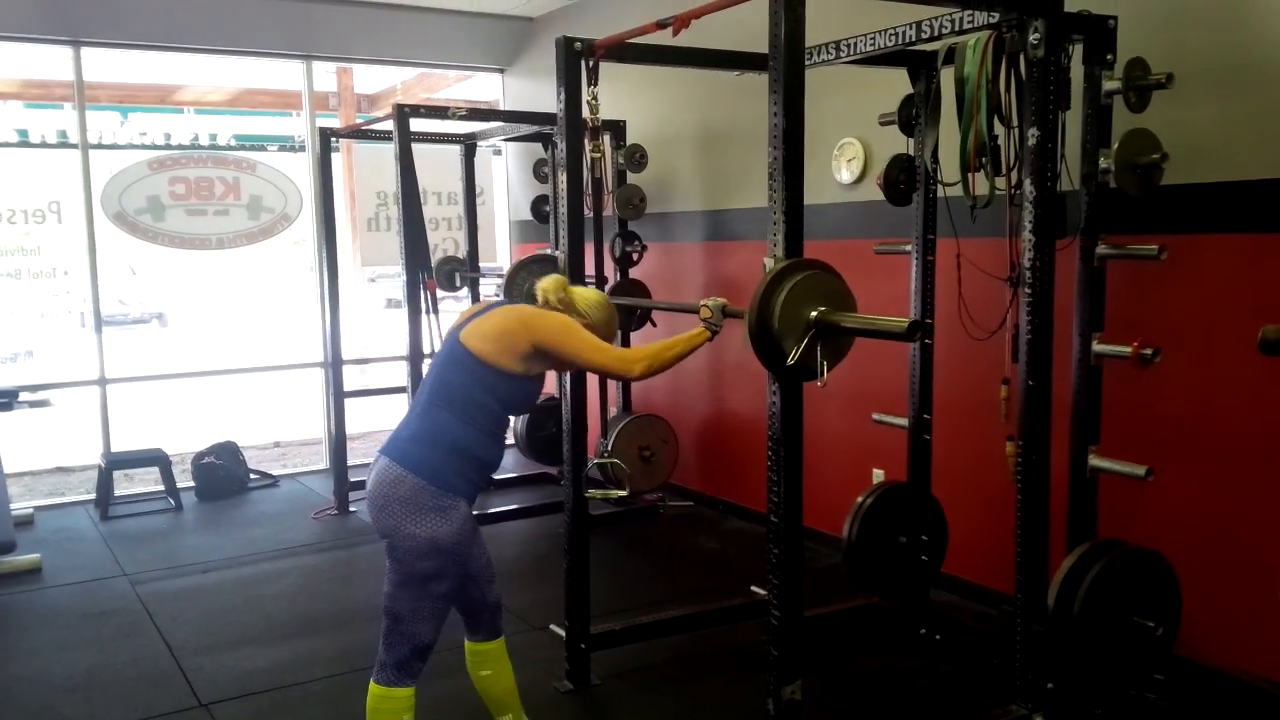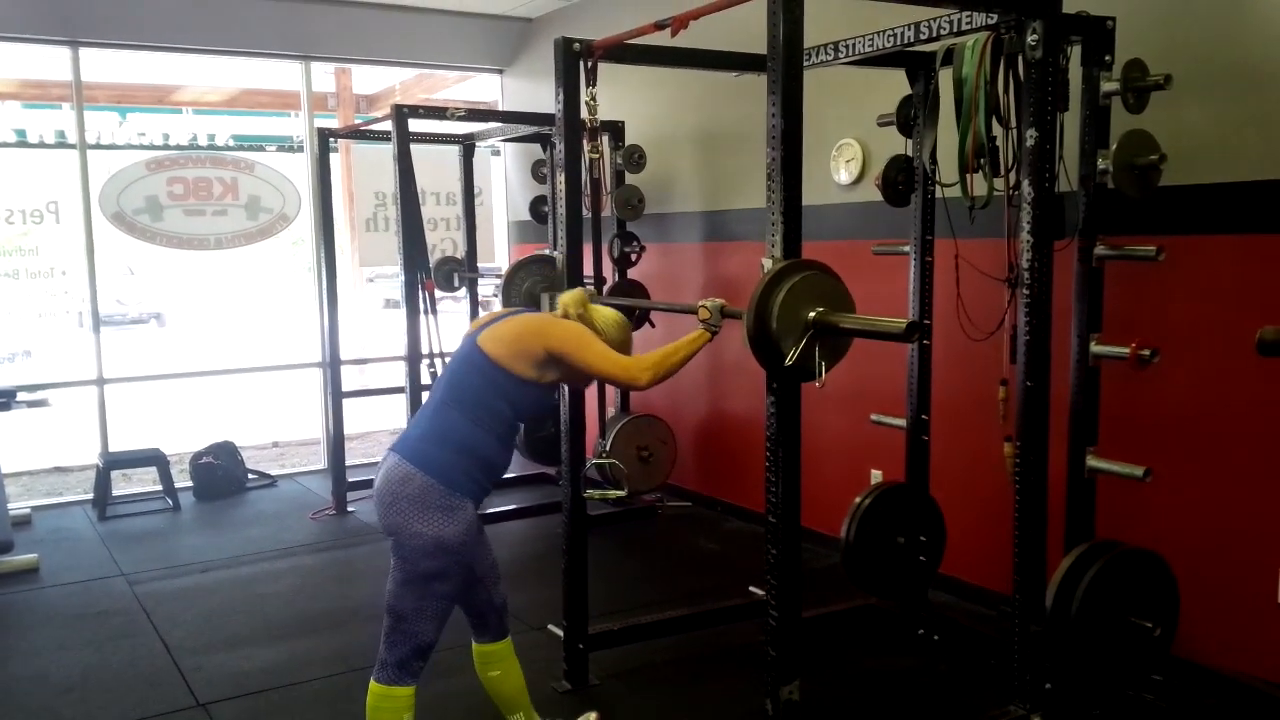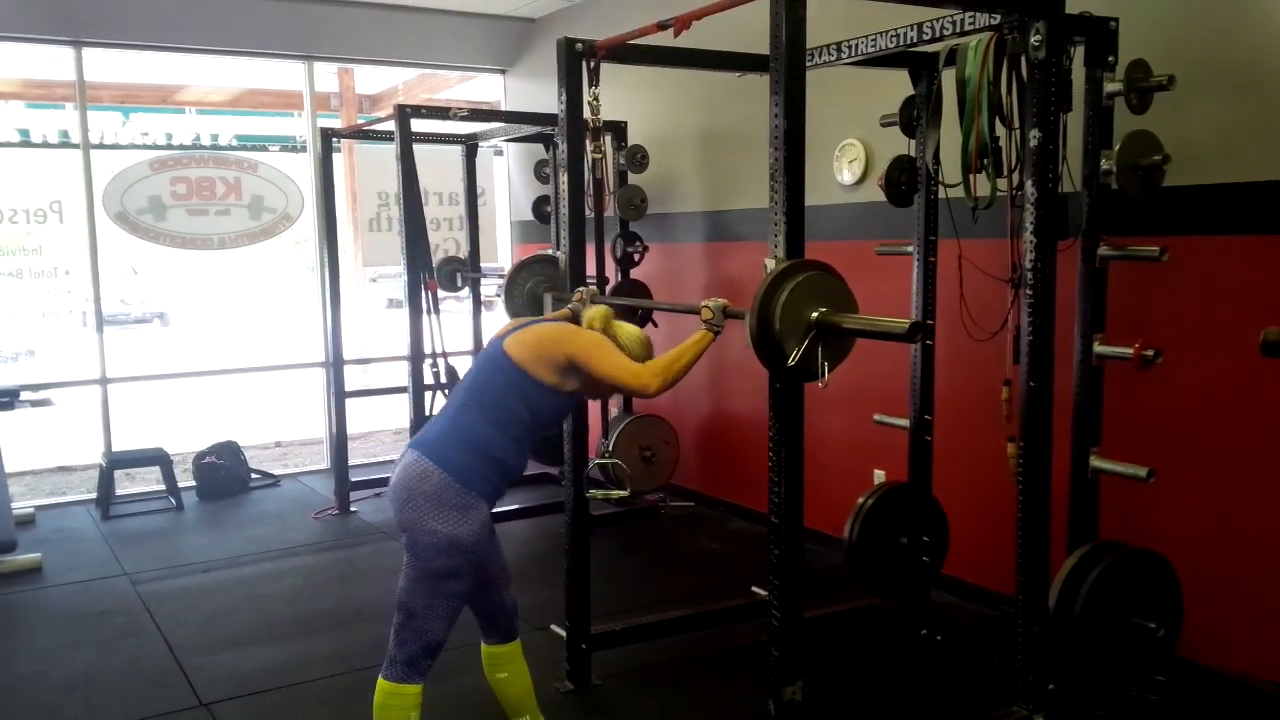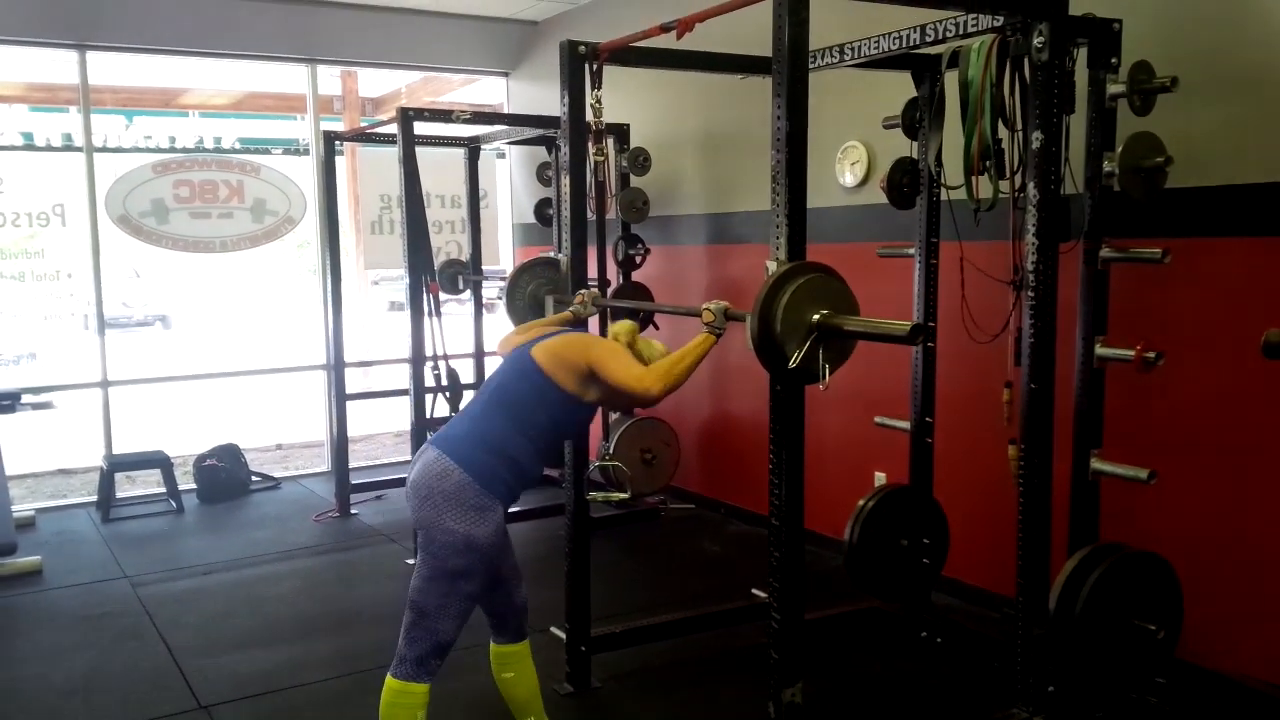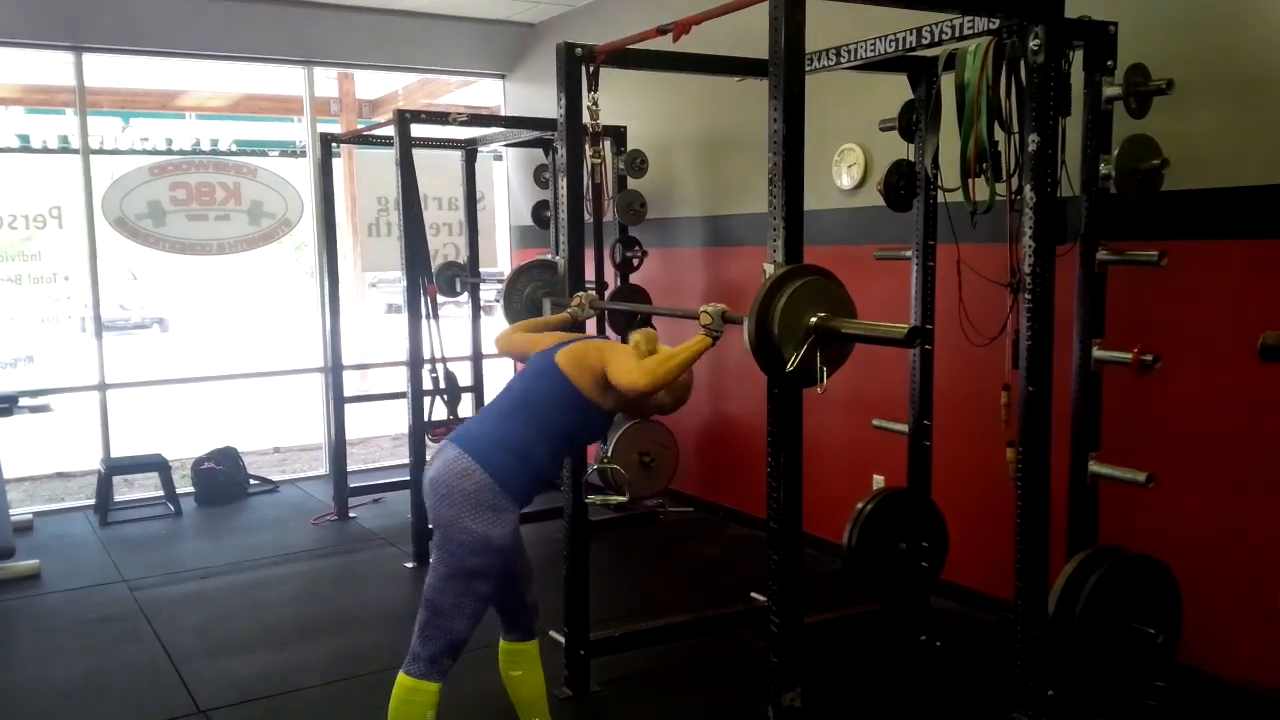
dt=0.1s
person 1, frame 1
left shoulder: (505, 316)
right shoulder: (535, 323)
right elbow: (630, 365)
right wrist: (705, 330)
left hip: (424, 483)
right hip: (423, 493)
left knee: (485, 615)
right knee: (406, 650)
person 1, frame 2
left shoulder: (520, 324)
right shoulder: (555, 332)
right elbow: (641, 374)
left wrist: (570, 306)
right wrist: (704, 330)
left hip: (429, 480)
right hip: (429, 494)
left knee: (490, 617)
right knee: (406, 650)
person 1, frame 3
left shoulder: (544, 331)
right shoulder: (576, 340)
right elbow: (649, 381)
left wrist: (574, 310)
right wrist: (707, 331)
left hip: (441, 480)
right hip: (444, 491)
left knee: (500, 619)
right knee: (415, 649)
person 1, frame 4
left shoulder: (566, 342)
right shoulder: (600, 352)
left elbow: (512, 341)
right elbow: (651, 388)
left wrist: (573, 315)
right wrist: (708, 336)
left hip: (452, 473)
right hip: (460, 490)
left knee: (510, 620)
right knee: (424, 649)
person 1, frame 5
left shoulder: (580, 346)
right shoulder: (617, 355)
left elbow: (507, 338)
right elbow: (640, 381)
left wrist: (570, 317)
right wrist: (705, 338)
left hip: (466, 474)
right hip: (478, 490)
left knee: (521, 618)
right knee: (438, 647)
